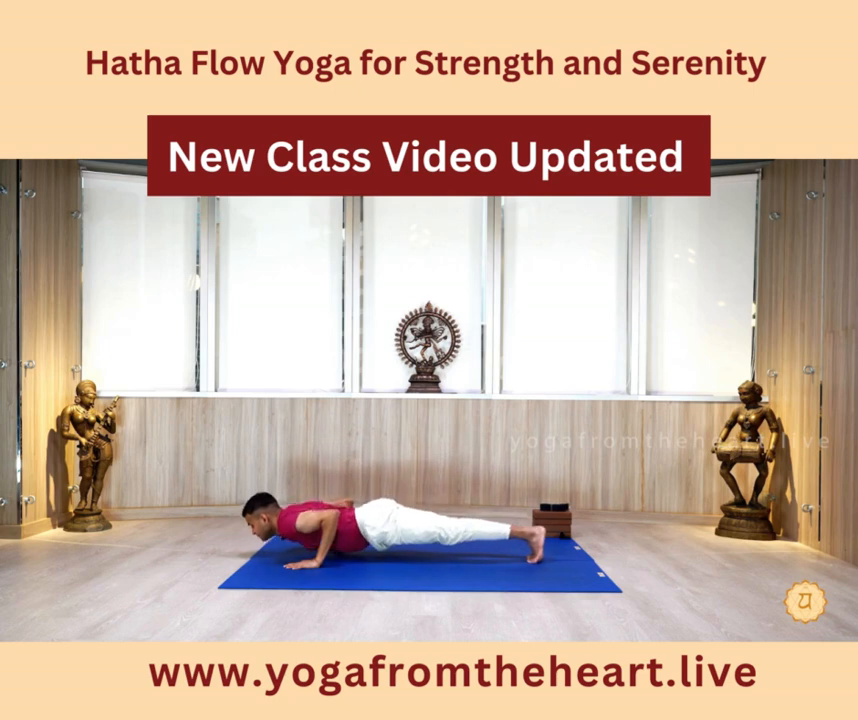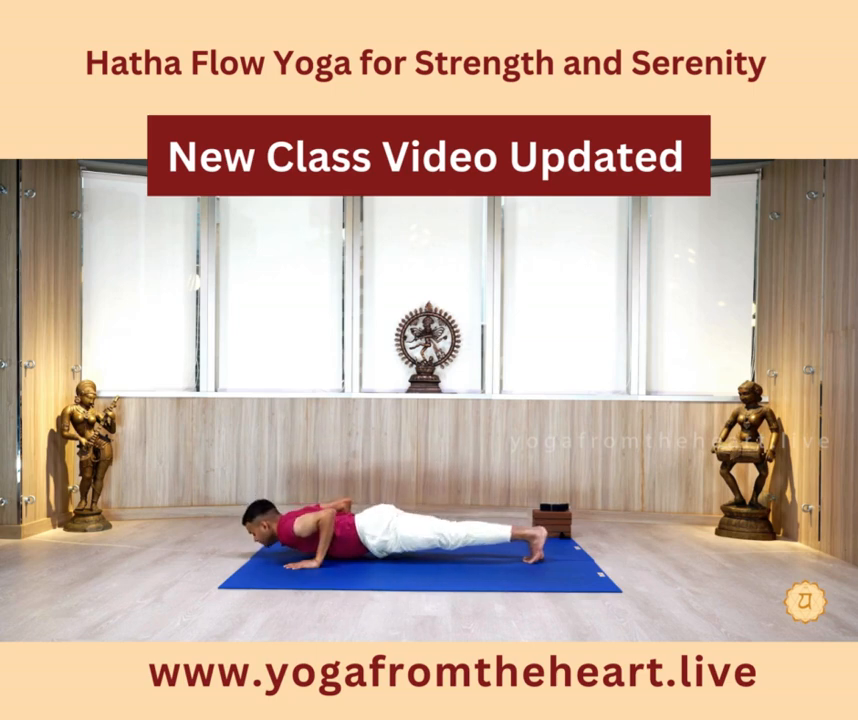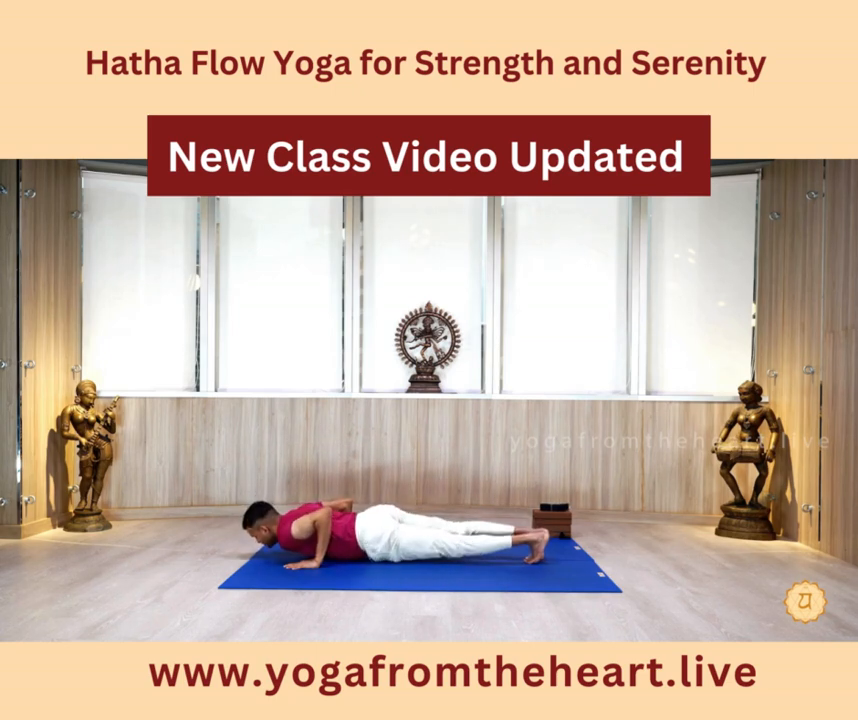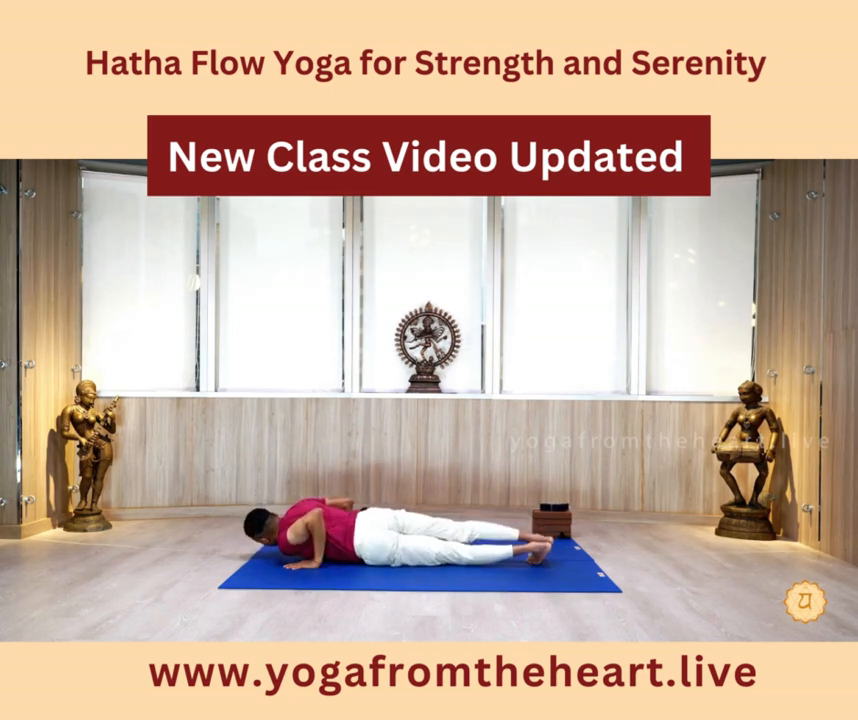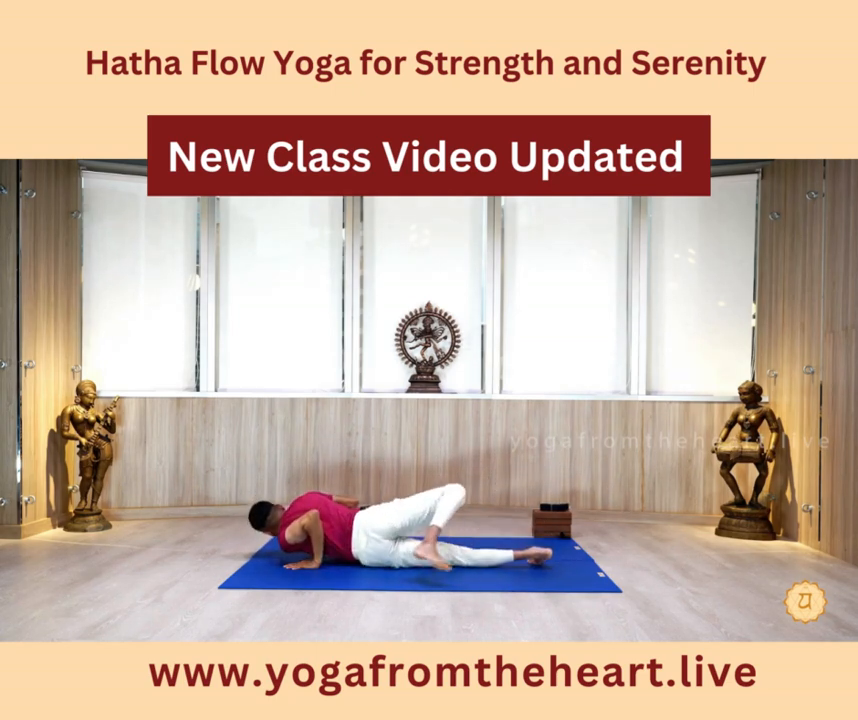
dt=0.7s
person 1, frame 1
left shoulder: (287, 523)
right shoulder: (296, 512)
left elbow: (331, 516)
left wrist: (318, 559)
right wrist: (334, 543)
left hip: (376, 525)
right hip: (376, 513)
left knee: (448, 532)
right knee: (450, 527)
left ankle: (529, 532)
right ankle: (527, 530)
person 1, frame 2
left shoulder: (287, 530)
right shoulder: (298, 517)
left elbow: (328, 515)
right elbow: (344, 502)
left wrist: (318, 559)
right wrist: (338, 539)
left hip: (376, 532)
right hip: (377, 518)
left knee: (449, 537)
right knee: (453, 530)
left ankle: (530, 534)
right ankle: (529, 531)
person 1, frame 3
left shoulder: (287, 534)
right shoulder: (298, 515)
left elbow: (324, 515)
right elbow: (345, 503)
left wrist: (317, 559)
left hip: (378, 540)
right hip: (378, 516)
left knee: (453, 546)
right knee: (458, 530)
left ankle: (530, 539)
right ankle: (531, 532)
person 1, frame 4
left shoulder: (287, 541)
right shoulder: (299, 507)
left elbow: (315, 518)
right elbow: (347, 502)
left wrist: (317, 559)
left hip: (374, 548)
right hip: (376, 517)
left knee: (453, 553)
right knee: (460, 531)
left ankle: (529, 548)
right ankle: (532, 537)
person 1, frame 5
left shoulder: (287, 538)
right shoulder: (305, 499)
left elbow: (311, 519)
right elbow: (352, 502)
left wrist: (316, 559)
left hip: (369, 551)
right hip: (373, 521)
